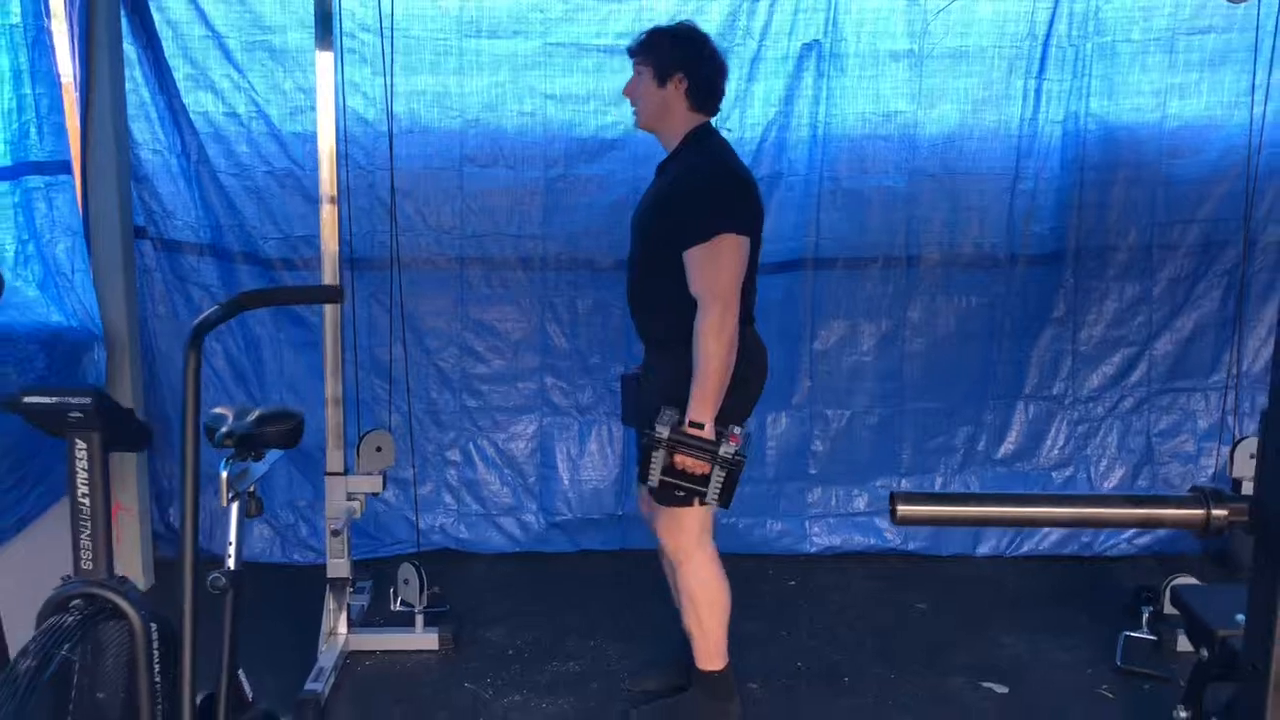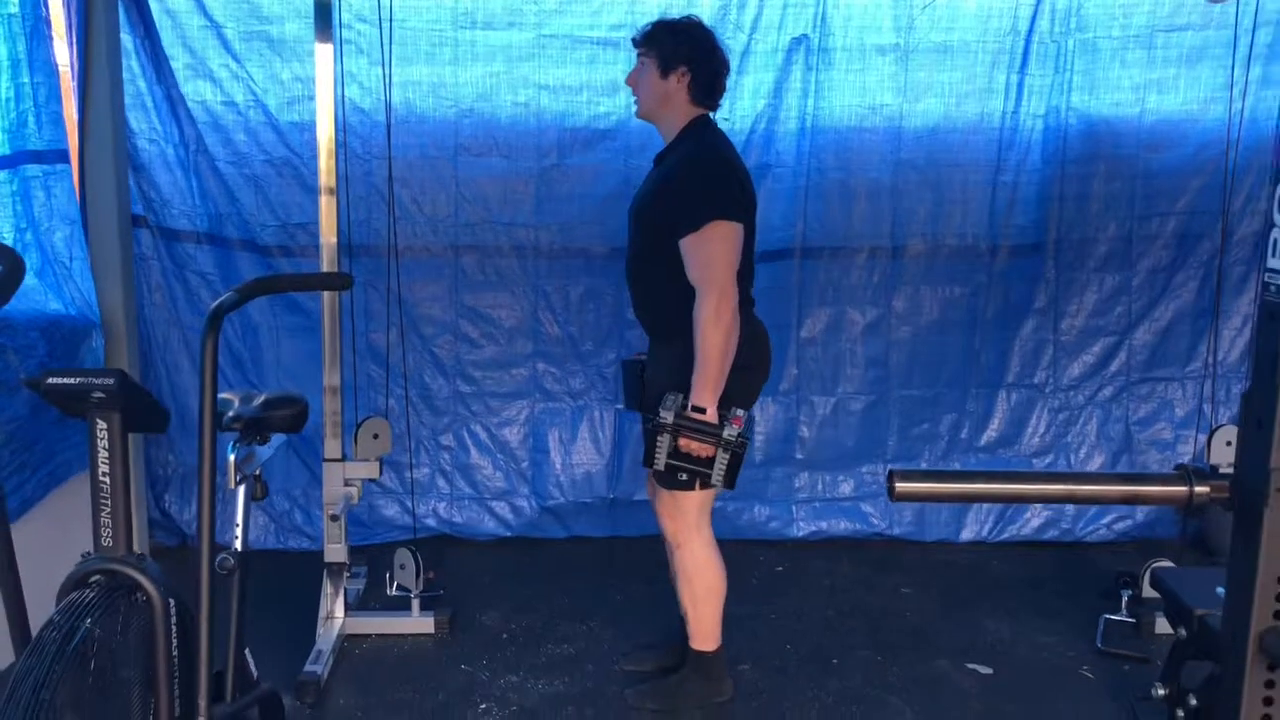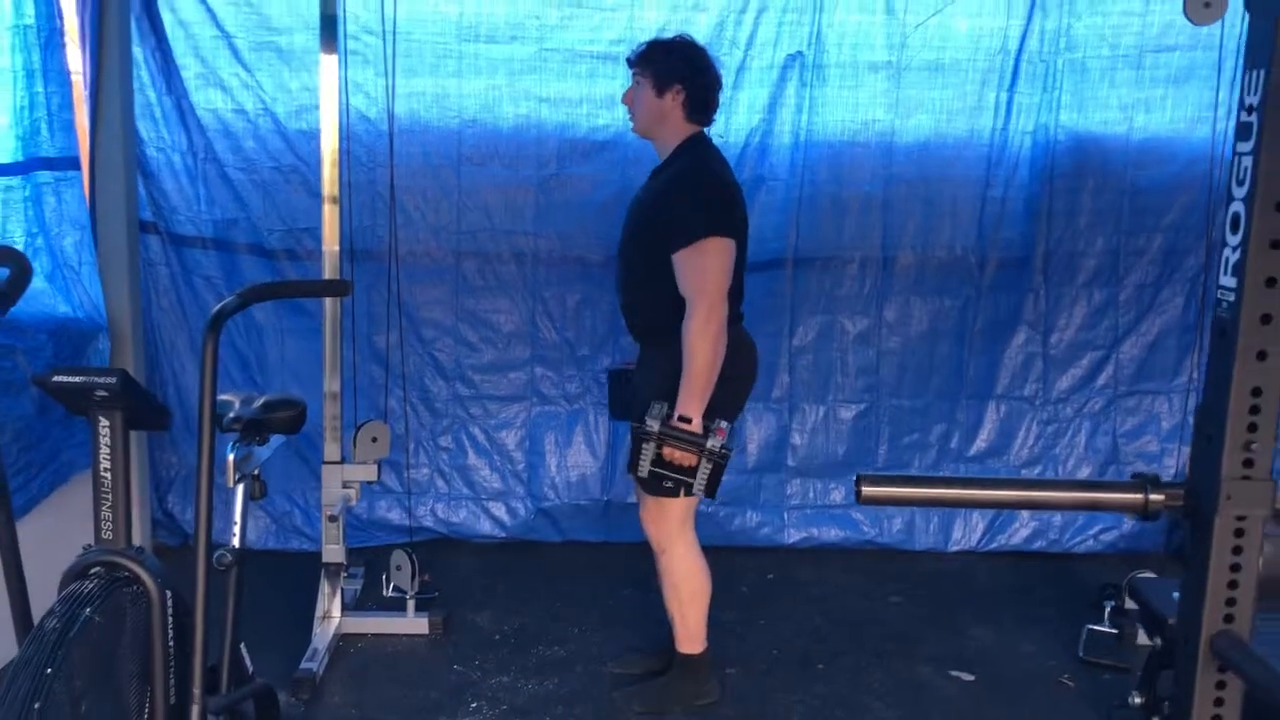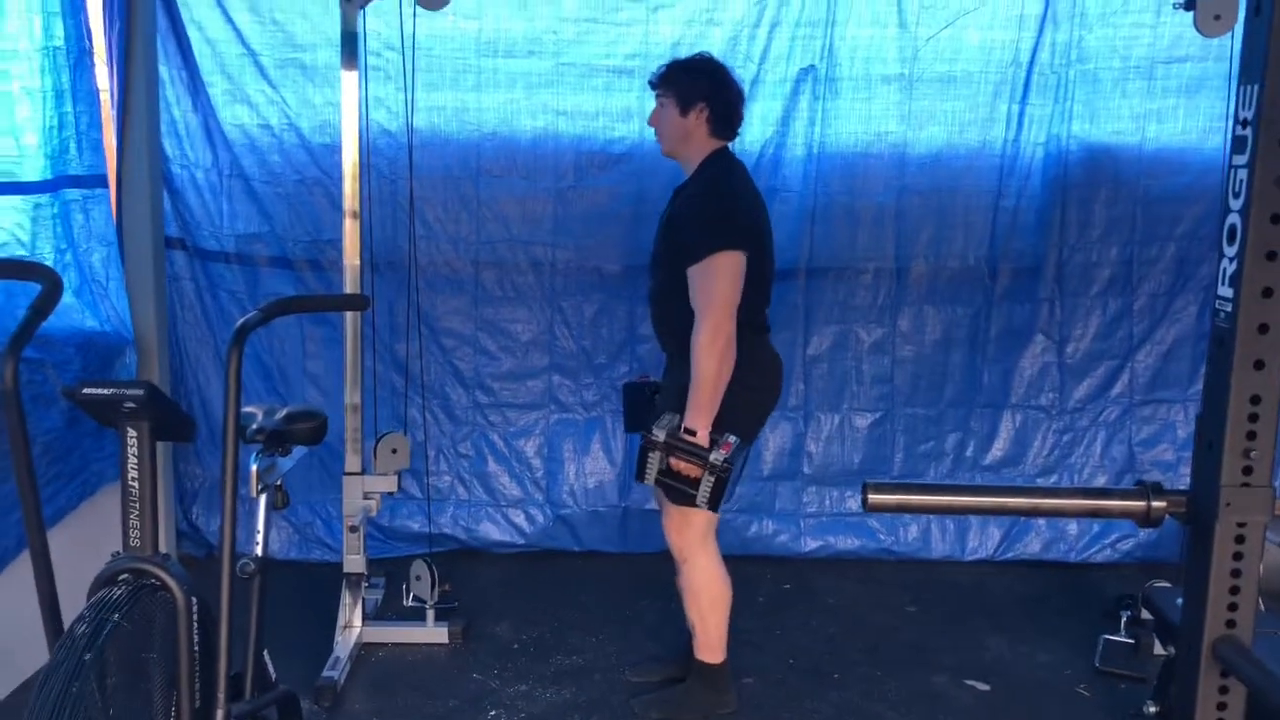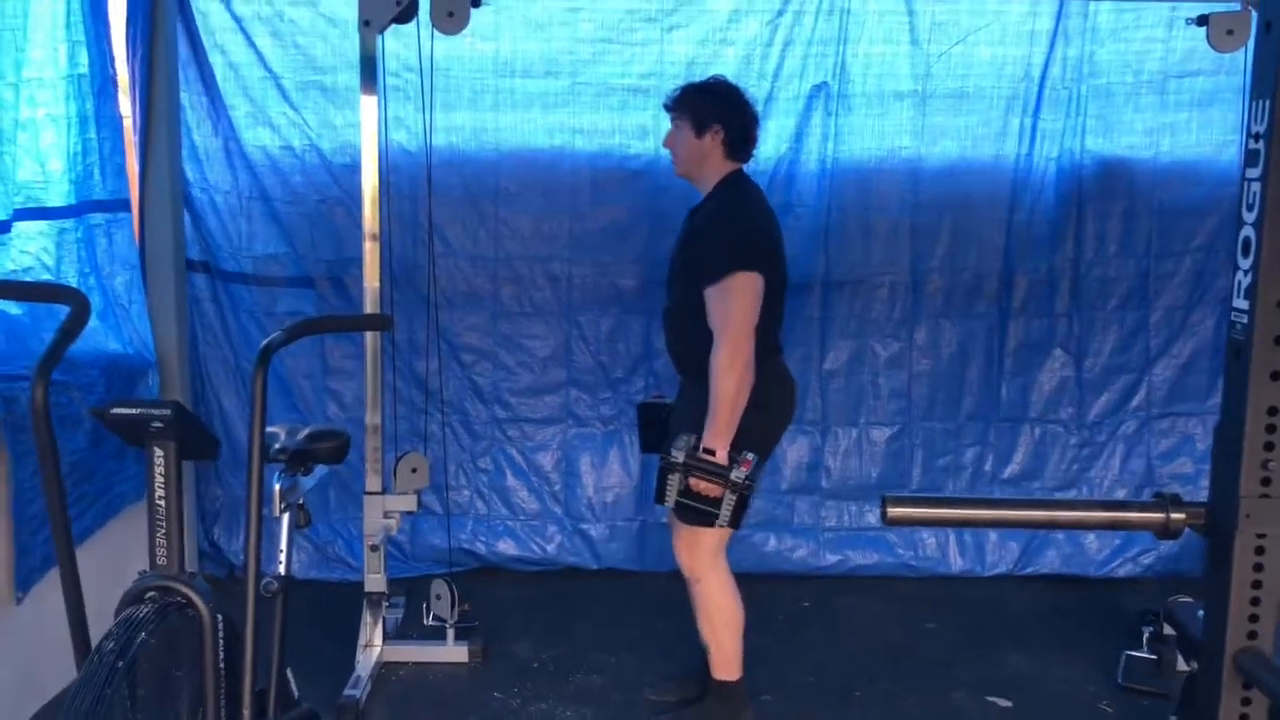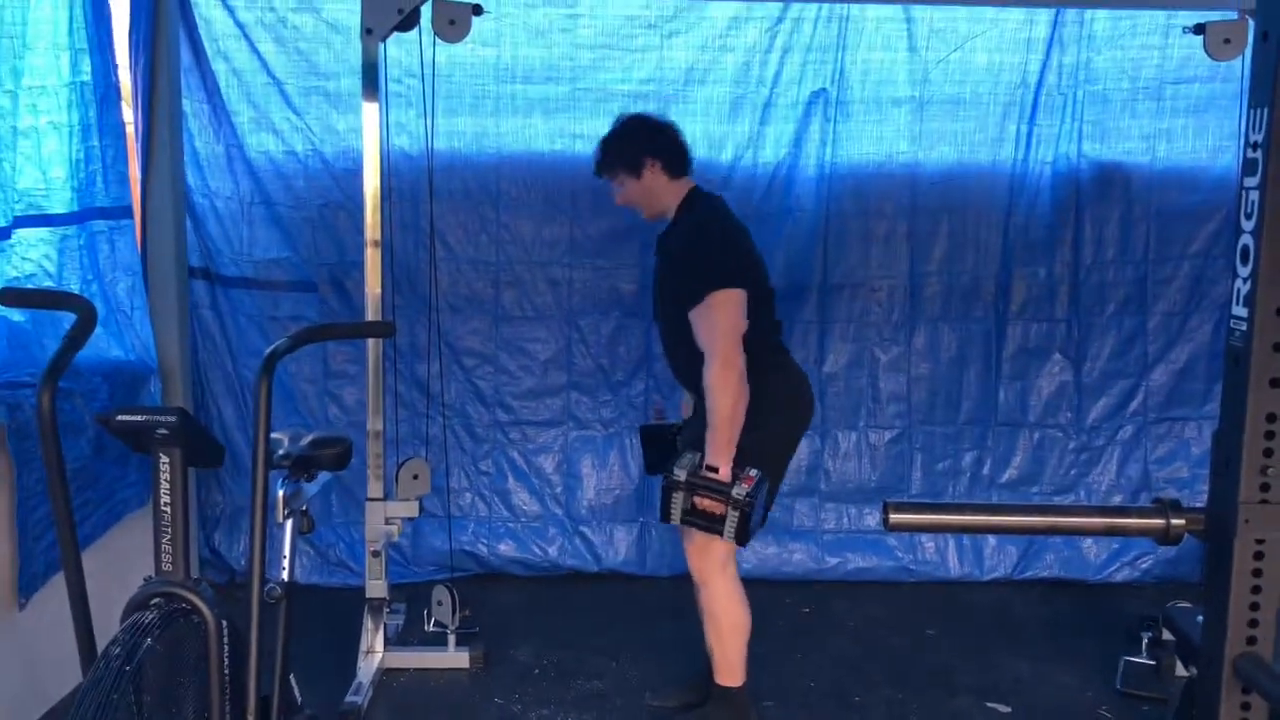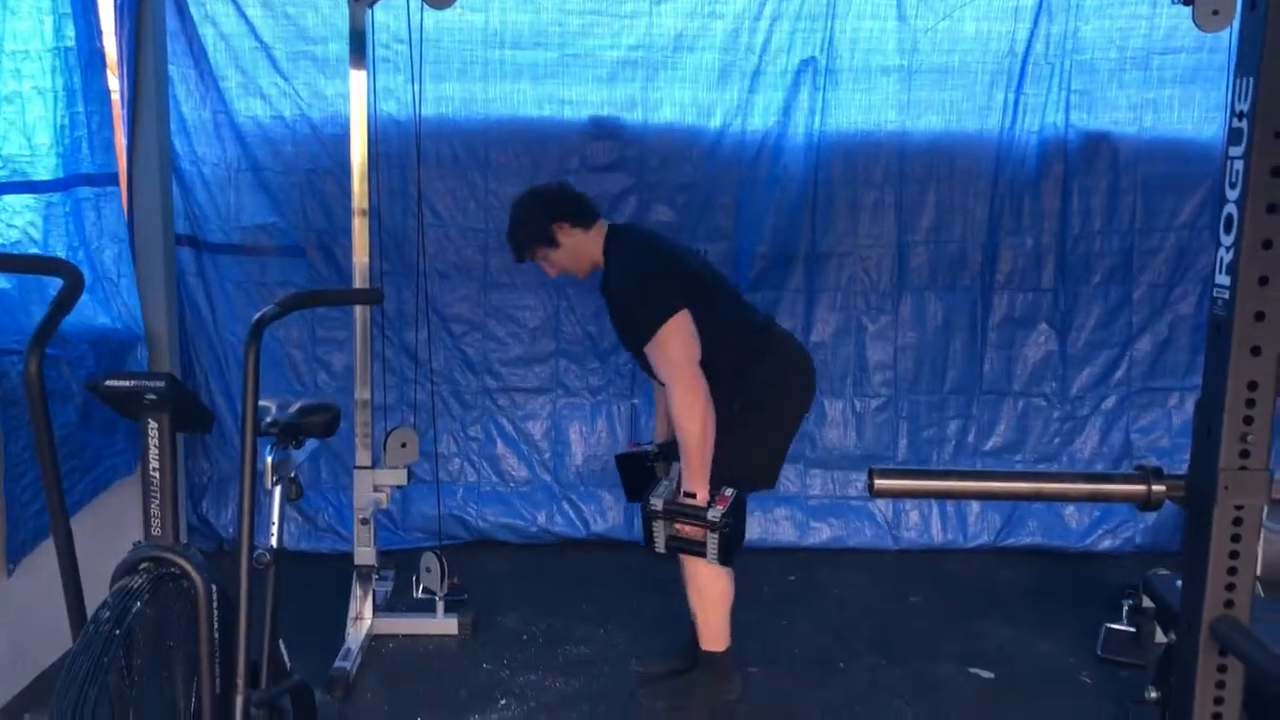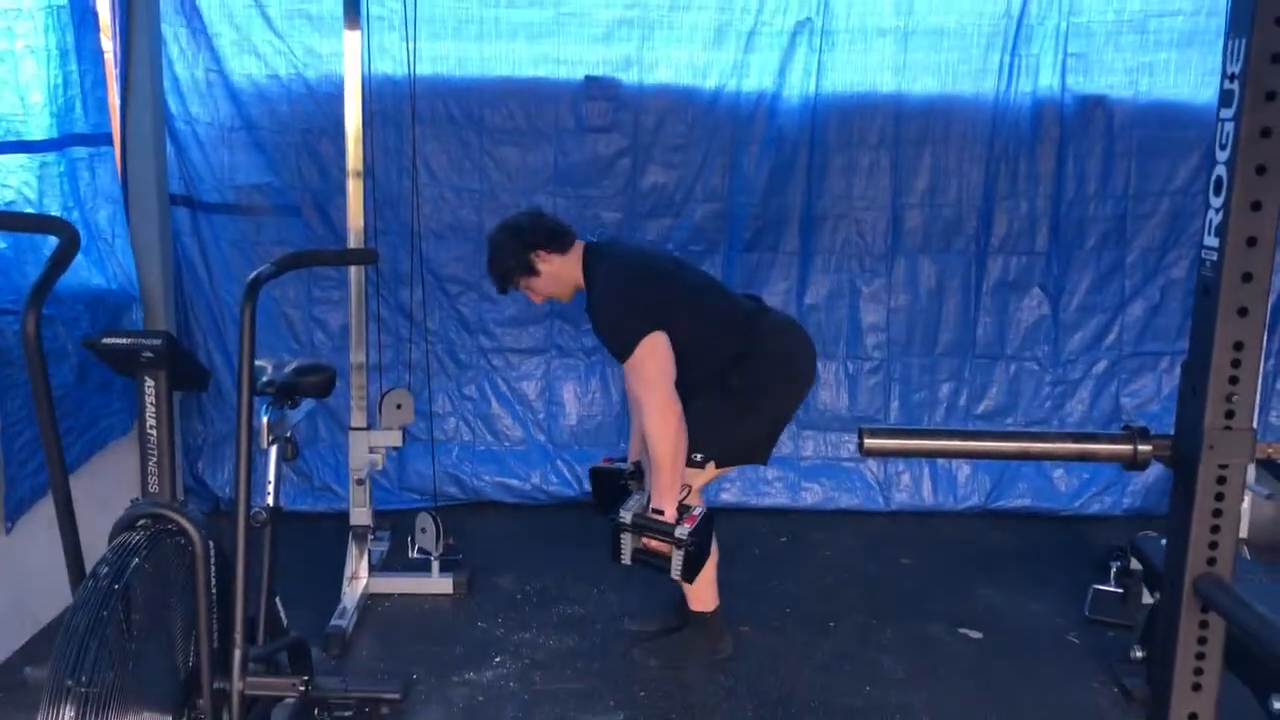
dt=0.5s
person 1, frame 1
left shoulder: (710, 177)
right shoulder: (685, 166)
left elbow: (719, 310)
left wrist: (701, 417)
left hip: (704, 374)
right hip: (676, 367)
left knee: (682, 532)
right knee: (664, 515)
right ankle: (698, 659)
person 1, frame 2
left shoulder: (703, 165)
right shoulder: (682, 156)
left elbow: (717, 295)
left wrist: (705, 400)
left hip: (707, 361)
right hip: (679, 354)
left knee: (682, 517)
right knee: (670, 504)
left ankle: (706, 669)
right ankle: (692, 640)
person 1, frame 3
left shoulder: (697, 182)
right shoulder: (678, 171)
left elbow: (707, 310)
left wrist: (690, 413)
left hip: (695, 370)
right hip: (668, 362)
left knee: (665, 521)
right knee: (660, 512)
right ankle: (680, 644)
person 1, frame 4
left shoulder: (713, 196)
right shoulder: (712, 186)
left elbow: (716, 323)
left wrist: (696, 423)
right wrist: (680, 398)
left hip: (724, 382)
right hip: (707, 375)
left knee: (688, 530)
right knee: (678, 517)
right ankle: (699, 652)
person 1, frame 5
left shoulder: (731, 217)
right shoulder: (723, 208)
left elbow: (735, 344)
left wrist: (715, 443)
right wrist: (695, 415)
left hip: (735, 403)
right hip: (714, 394)
left knee: (698, 549)
right knee: (692, 537)
person 1, frame 6
left shoulder: (700, 236)
right shoulder: (694, 225)
left elbow: (725, 360)
left wrist: (717, 462)
right wrist: (691, 424)
left hip: (761, 408)
right hip: (749, 403)
left knee: (708, 552)
right knee: (702, 542)
person 1, frame 7
left shoulder: (633, 274)
right shoulder: (631, 254)
left elbow: (687, 387)
right elbow: (673, 367)
left wrist: (695, 487)
right wrist: (662, 445)
left hip: (766, 385)
right hip: (756, 376)
left ankle: (715, 671)
right ankle: (703, 645)
person 1, frame 8
left shoulder: (615, 295)
right shoulder: (611, 268)
left elbow: (662, 409)
right elbow: (646, 379)
left wrist: (664, 505)
right wrist: (636, 456)
left hip: (769, 369)
right hip: (759, 354)
left knee: (673, 486)
right knee: (665, 472)
left ankle: (706, 630)
right ankle: (694, 603)
